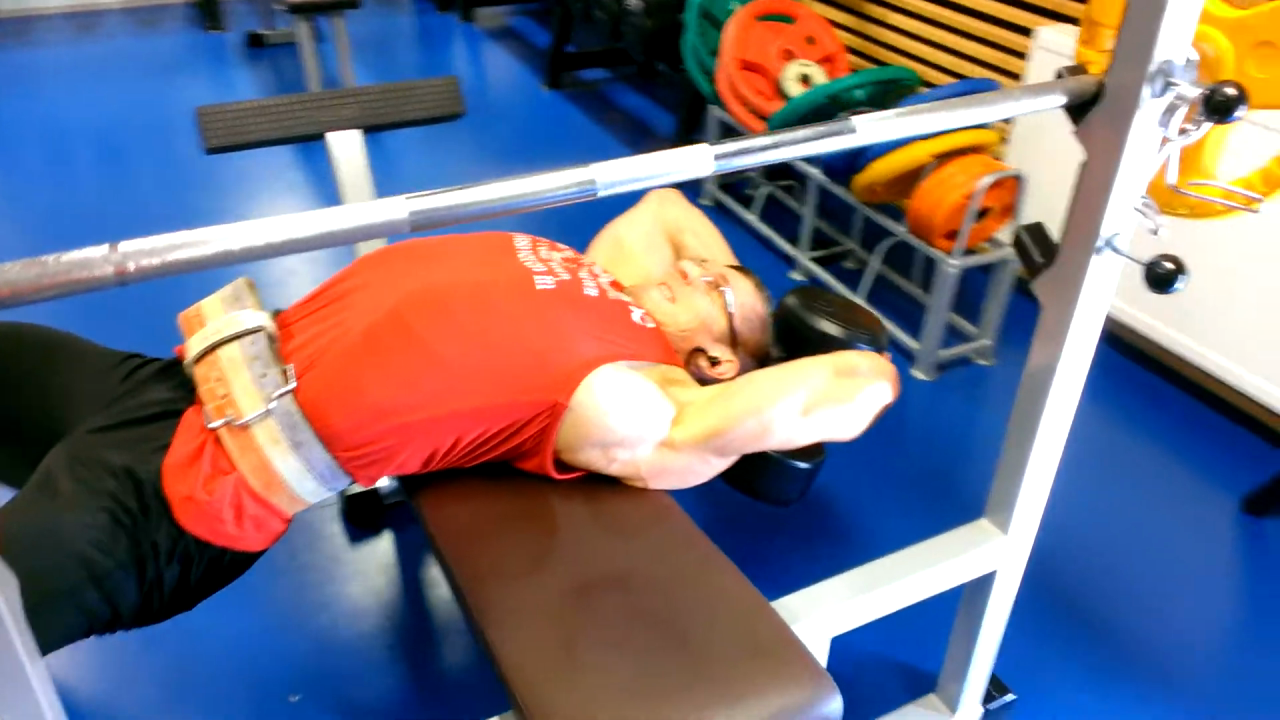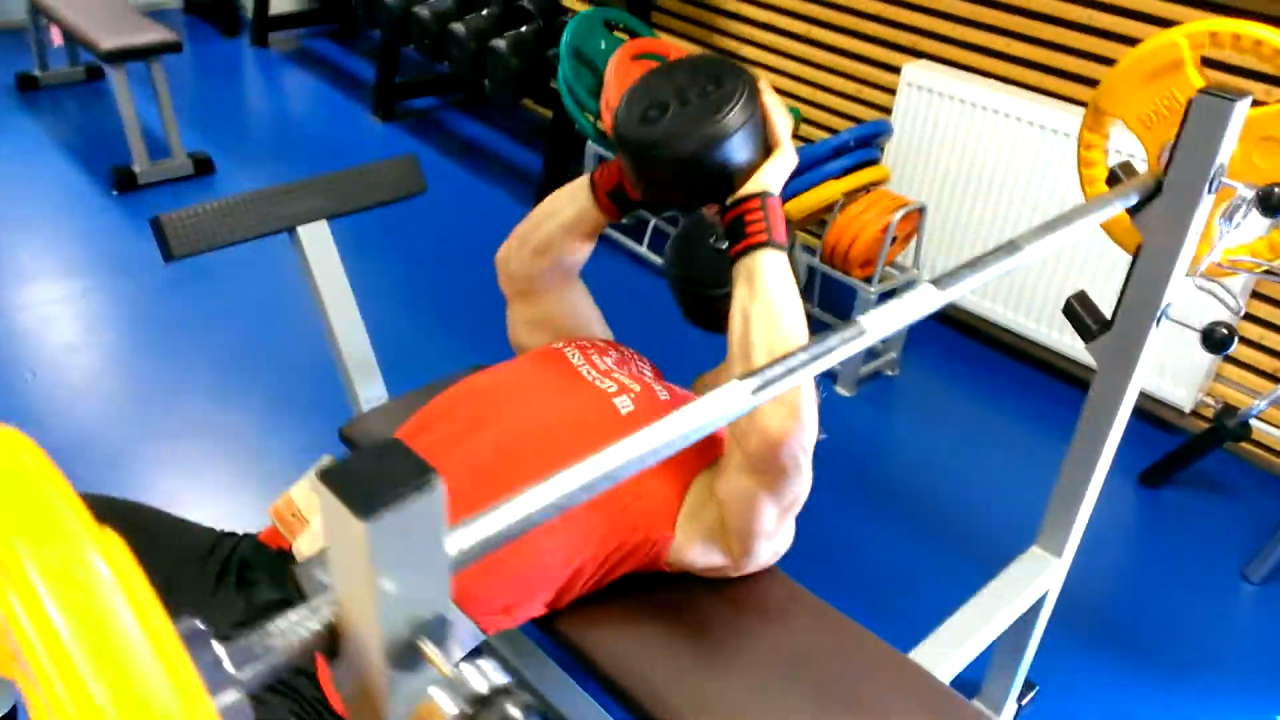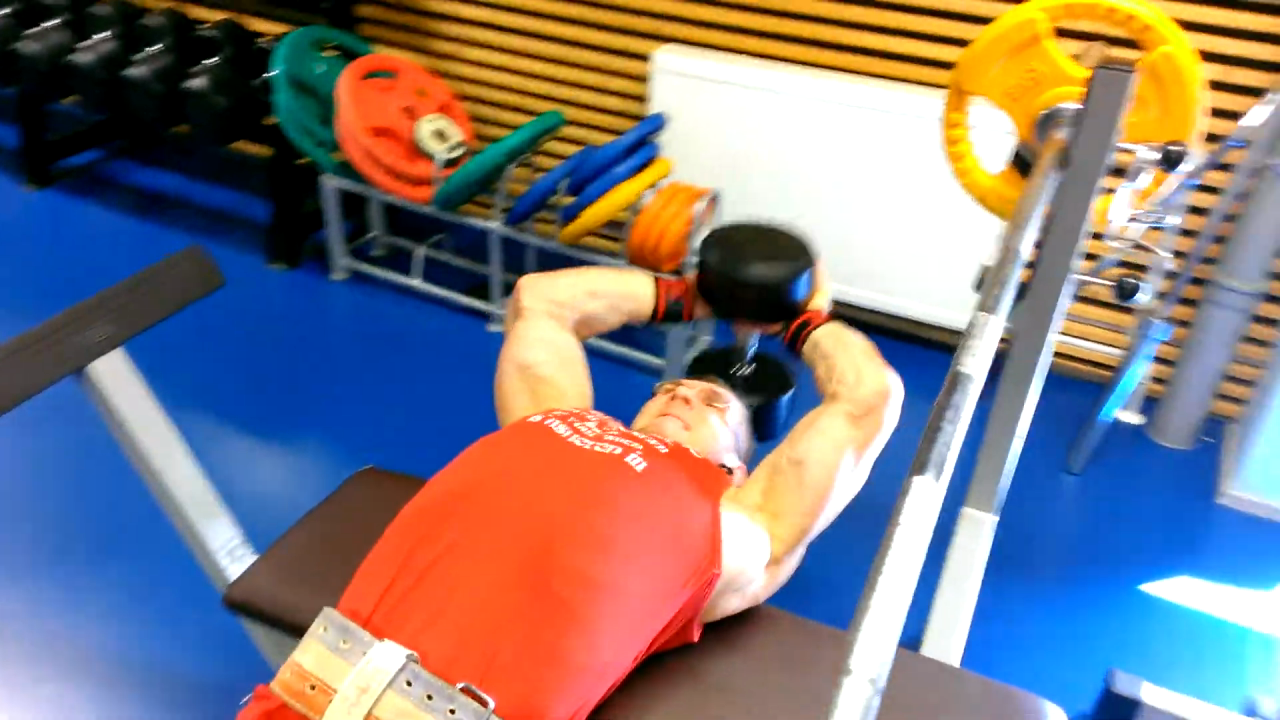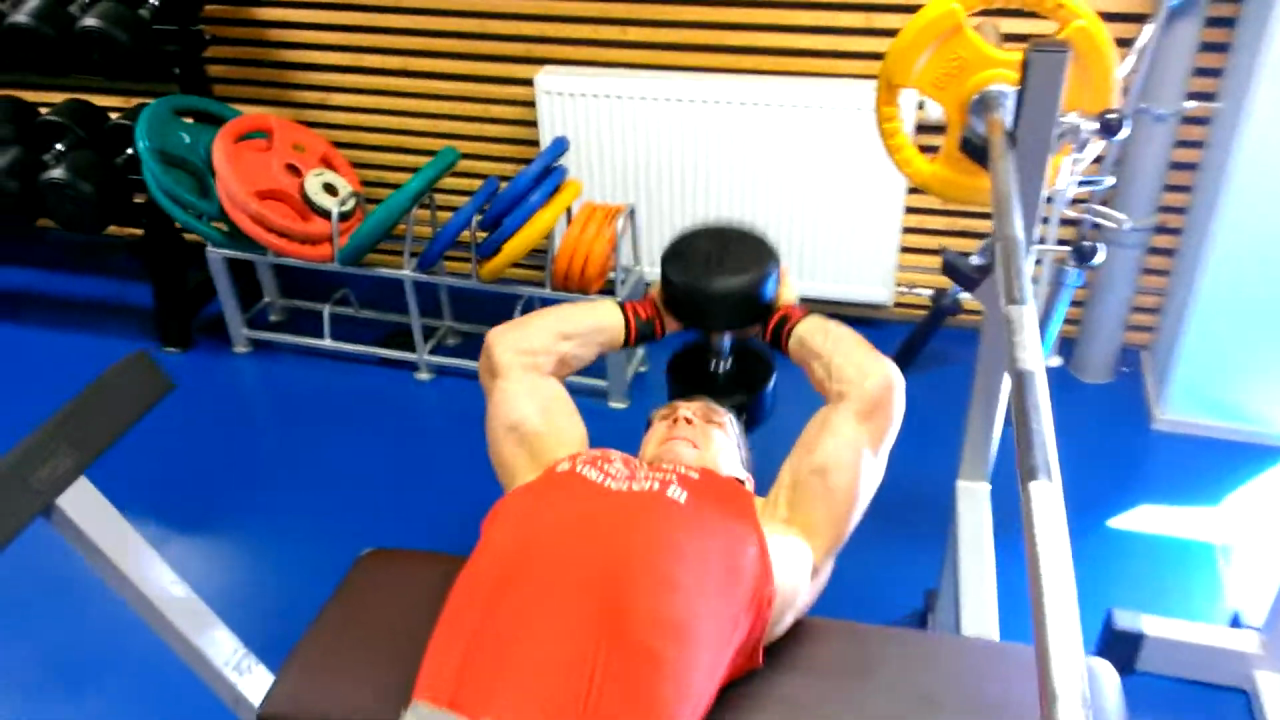
dt=1s
person 1, frame 1
left shoulder: (632, 407)
right shoulder: (618, 290)
left elbow: (852, 384)
right elbow: (666, 207)
left wrist: (876, 369)
right wrist: (765, 301)
person 1, frame 2
left shoulder: (737, 517)
right shoulder: (610, 367)
left elbow: (778, 427)
right elbow: (527, 262)
left wrist: (756, 214)
right wrist: (628, 178)
person 1, frame 3
left shoulder: (734, 527)
right shoulder: (552, 420)
left elbow: (869, 396)
right elbow: (538, 300)
left wrist: (809, 323)
right wrist: (680, 298)
person 1, frame 4
left shoulder: (765, 532)
right shoulder: (557, 475)
left elbow: (874, 391)
right elbow: (509, 352)
left wrist: (784, 319)
right wrist: (649, 313)
